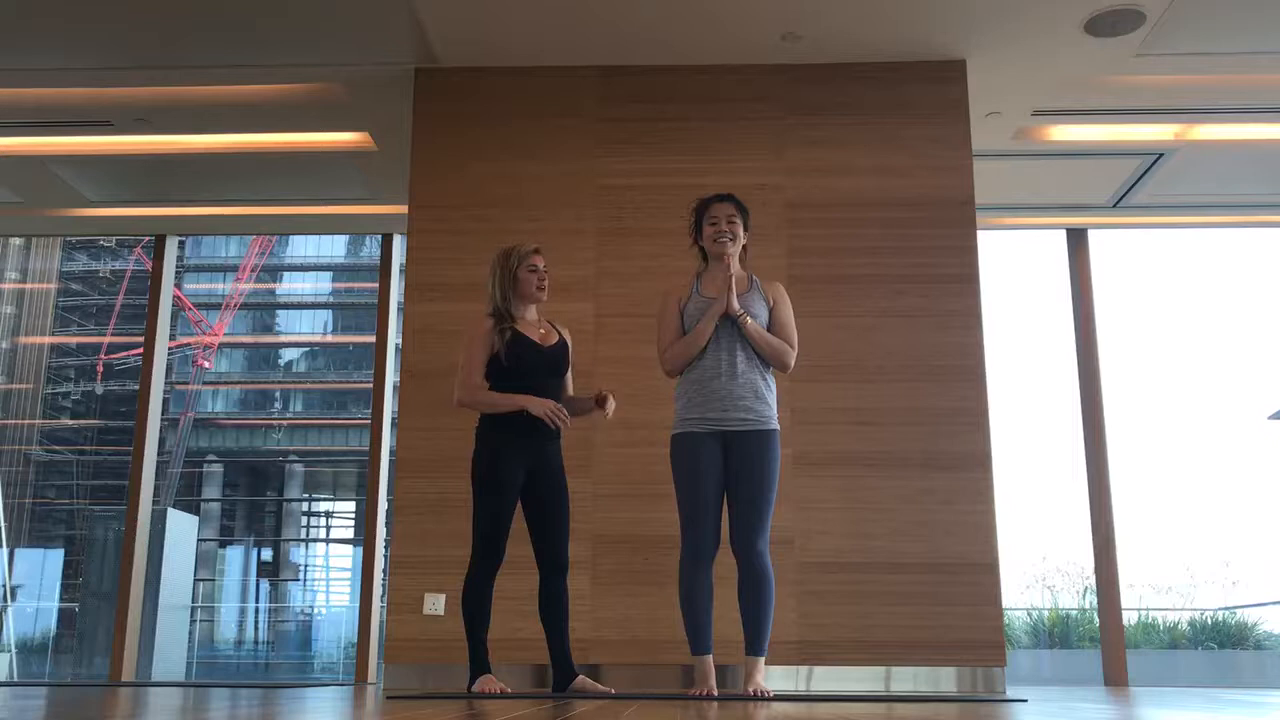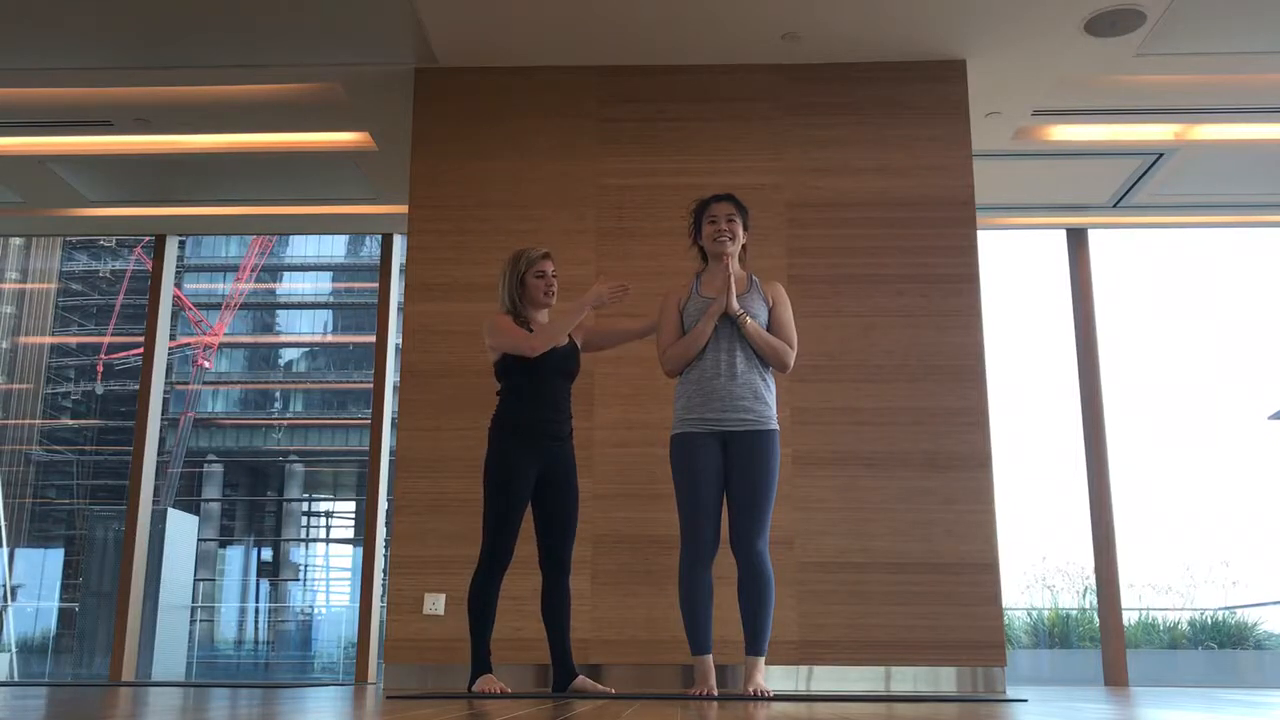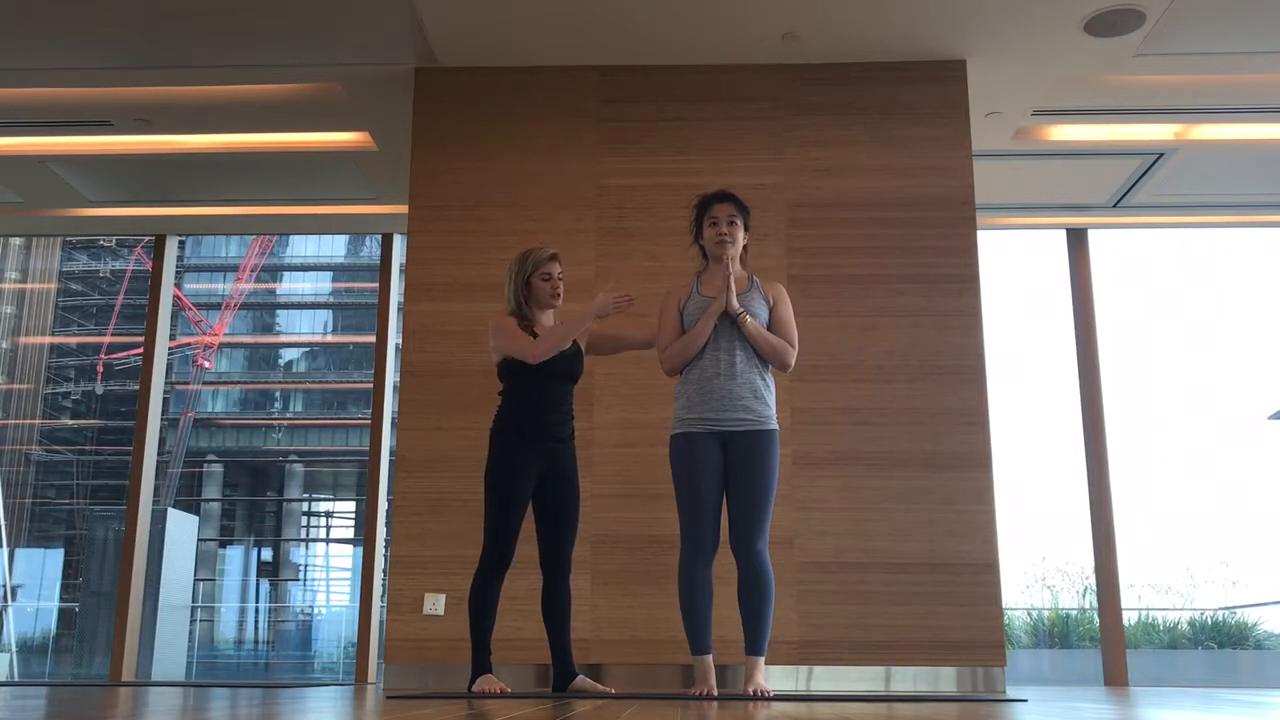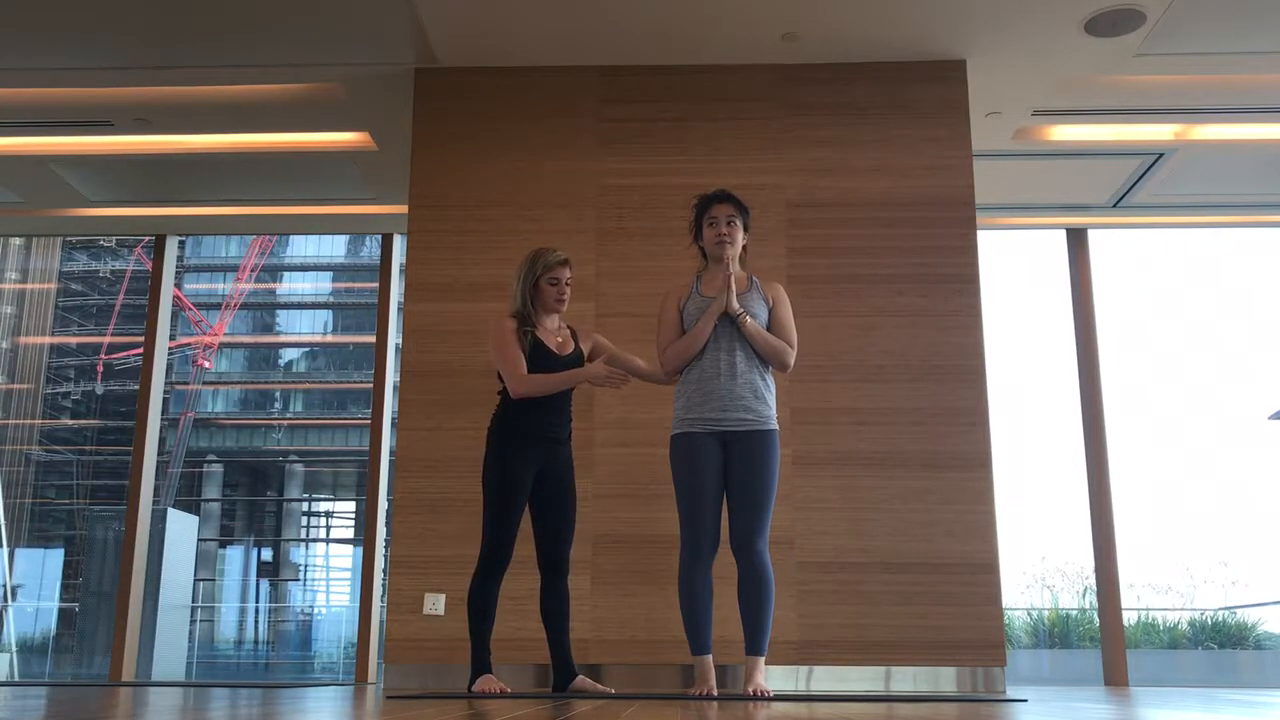
dt=1s
person 1, frame 1
left shoulder: (770, 292)
right shoulder: (680, 296)
left elbow: (787, 359)
right elbow: (670, 363)
left wrist: (740, 314)
right wrist: (714, 313)
left hip: (755, 428)
right hip: (695, 429)
left knee: (752, 546)
right knee: (698, 546)
left ankle: (755, 666)
right ankle: (703, 668)
person 1, frame 2
left shoulder: (769, 292)
right shoulder: (680, 297)
left elbow: (786, 359)
right elbow: (669, 363)
left wrist: (738, 314)
right wrist: (713, 313)
left hip: (755, 428)
right hip: (695, 429)
left knee: (751, 546)
right knee: (698, 546)
left ankle: (755, 666)
right ankle: (703, 667)
person 1, frame 3
left shoulder: (770, 293)
right shoulder: (681, 296)
left elbow: (787, 359)
right elbow: (669, 362)
left wrist: (738, 313)
right wrist: (713, 313)
left hip: (754, 428)
right hip: (695, 430)
left knee: (751, 547)
right knee: (698, 547)
left ankle: (755, 666)
right ankle: (703, 667)
person 1, frame 4
left shoulder: (769, 292)
right shoulder: (680, 296)
left elbow: (786, 359)
right elbow: (669, 363)
left wrist: (739, 314)
right wrist: (713, 311)
left hip: (755, 428)
right hip: (695, 430)
left knee: (752, 547)
right knee: (698, 547)
left ankle: (756, 666)
right ankle: (703, 667)
person 2, frame 1
left shoulder: (560, 335)
right shoulder: (490, 330)
right elbow: (465, 394)
left wrist: (597, 399)
right wrist: (526, 400)
left hip: (546, 453)
right hip: (500, 449)
left knee: (556, 562)
right knee: (488, 558)
left ankle: (565, 671)
right ankle: (479, 670)
person 2, frame 2
left shoulder: (574, 332)
right shoulder: (500, 326)
left elbow: (638, 331)
right elbow: (534, 346)
right wrist: (586, 303)
left hip: (558, 451)
right hip: (513, 447)
left knee: (558, 563)
right knee: (496, 556)
left ankle: (564, 671)
right ankle: (480, 670)
person 2, frame 3
left shoulder: (578, 336)
right shoulder: (504, 327)
left elbow: (641, 340)
right elbow: (535, 352)
right wrist: (592, 311)
left hip: (560, 452)
right hip: (514, 448)
left knee: (559, 564)
right knee: (497, 556)
left ankle: (565, 671)
right ankle: (481, 669)
person 2, frame 4
left shoulder: (583, 339)
right shoulder: (509, 328)
left elbow: (644, 369)
right elbow: (518, 386)
right wrist: (584, 374)
left hip: (557, 454)
right hip: (512, 448)
left knee: (557, 565)
right knee: (496, 555)
left ankle: (565, 671)
right ankle: (480, 670)
